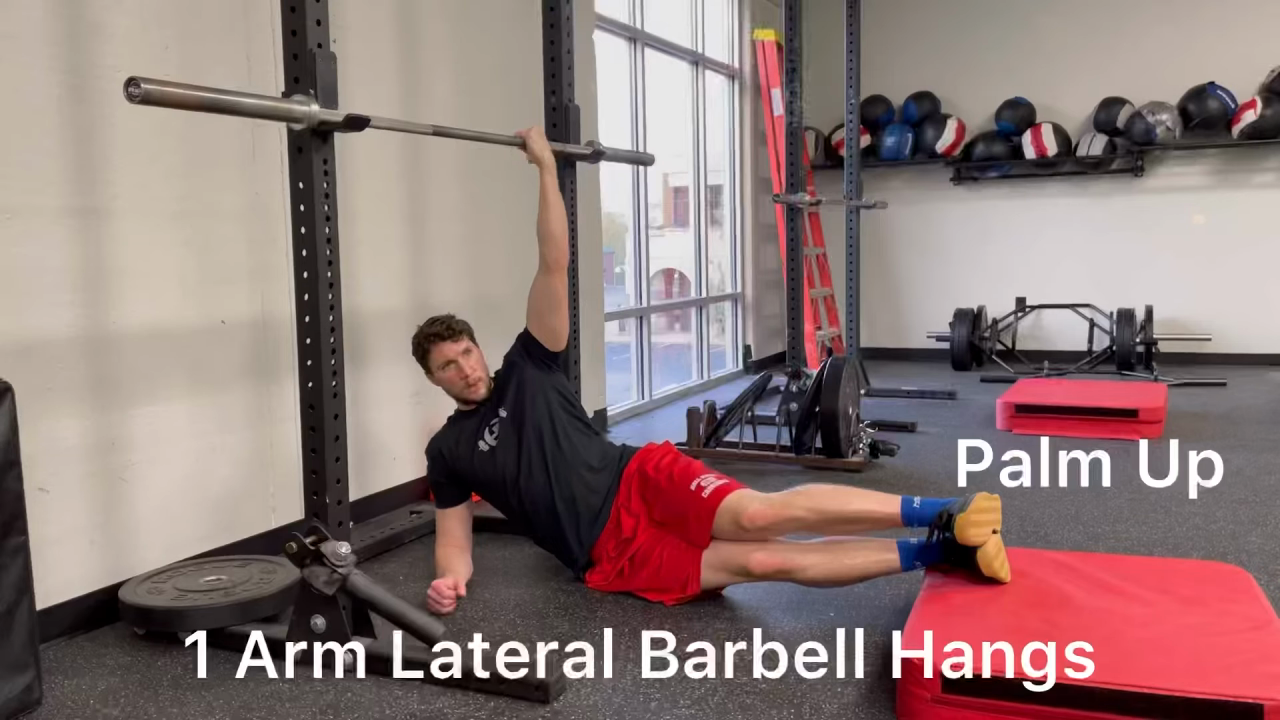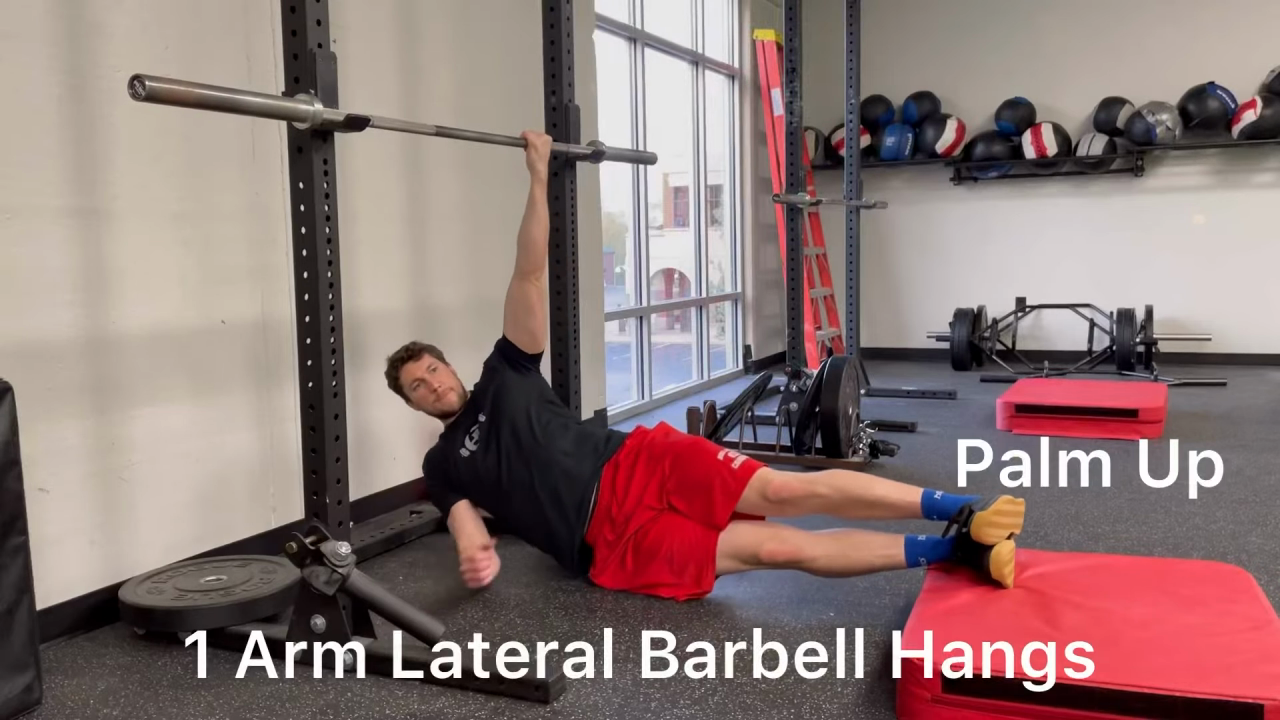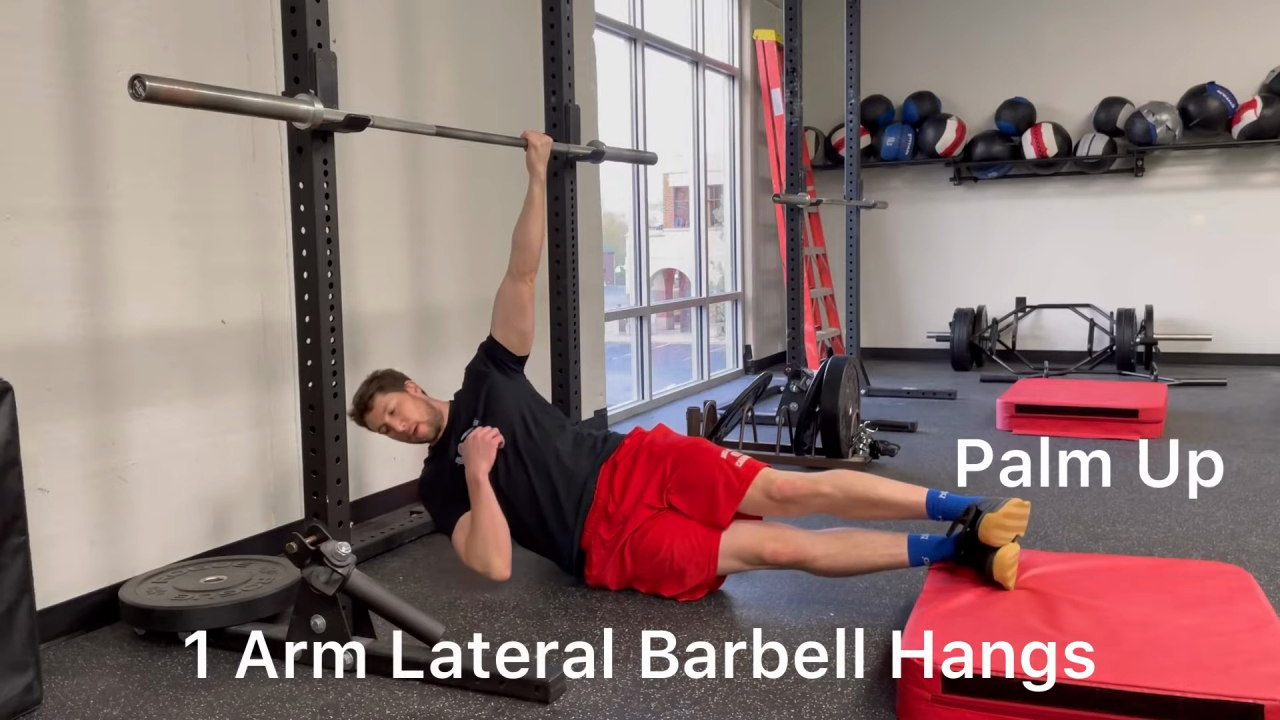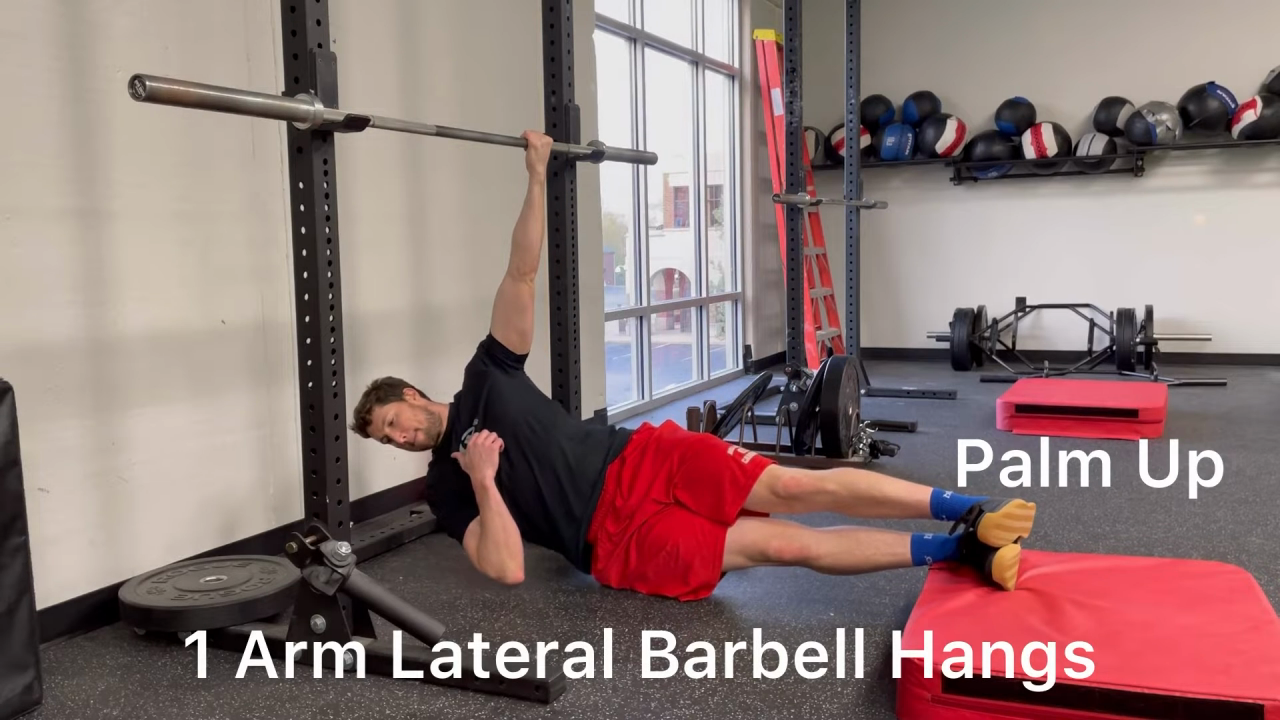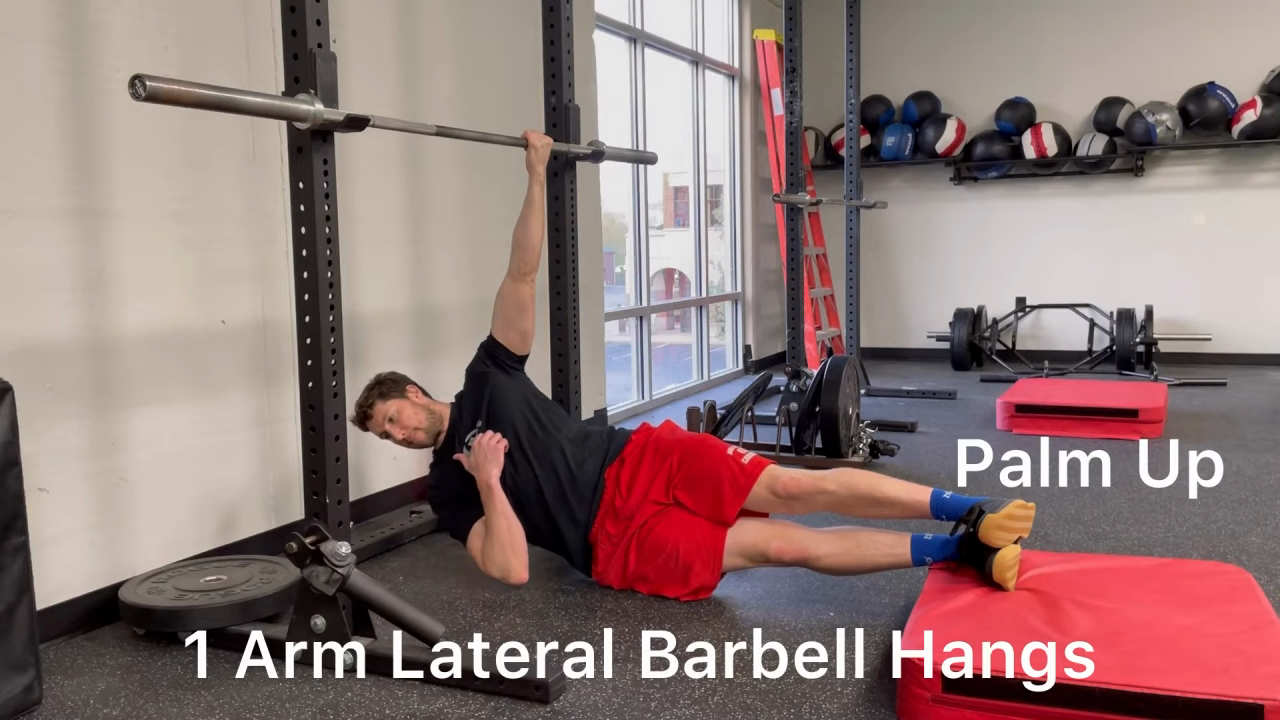
dt=1s
person 1, frame 1
left shoulder: (527, 367)
right shoulder: (448, 450)
left elbow: (555, 266)
right elbow: (454, 542)
left wrist: (546, 166)
right wrist: (449, 583)
left hip: (641, 482)
right hip: (612, 556)
left knee: (757, 516)
right knee: (767, 561)
left ankle: (945, 517)
right ankle: (941, 551)
person 1, frame 2
left shoulder: (504, 373)
right shoulder: (444, 466)
left elbow: (529, 275)
right elbow: (476, 545)
left wrist: (539, 175)
right wrist: (477, 563)
left hip: (640, 466)
right hip: (613, 541)
left knee: (783, 490)
right knee: (778, 548)
left ankle: (962, 516)
right ankle: (950, 549)
person 1, frame 3
left shoulder: (487, 377)
right shoulder: (440, 484)
left elbow: (522, 274)
right elbow: (494, 565)
left wrist: (537, 175)
right wrist: (477, 473)
left hip: (638, 464)
right hip: (613, 541)
left knee: (789, 490)
right knee: (782, 548)
left ankle: (968, 515)
right ankle: (951, 549)
person 1, frame 4
left shoulder: (487, 375)
right shoulder: (446, 488)
left elbow: (521, 273)
right elbow: (507, 569)
left wrist: (536, 175)
right wrist: (483, 479)
left hip: (644, 460)
right hip: (619, 535)
left knee: (795, 485)
right knee: (785, 543)
left ankle: (970, 513)
right ankle: (954, 548)
person 1, frame 5
left shoulder: (488, 377)
right shoulder: (448, 487)
left elbow: (522, 274)
right elbow: (513, 570)
left wrist: (537, 175)
right wrist: (487, 480)
left hip: (643, 461)
right hip: (619, 538)
left knee: (795, 486)
right knee: (785, 543)
left ankle: (971, 513)
right ankle: (955, 548)
